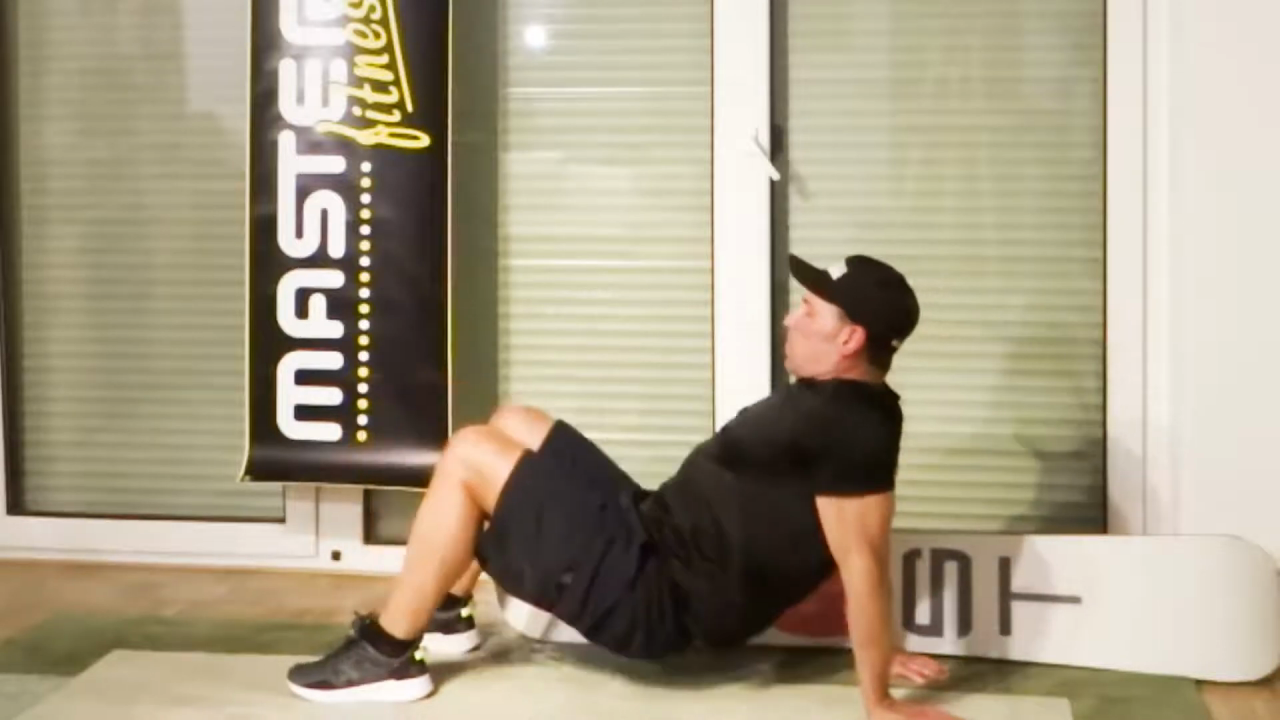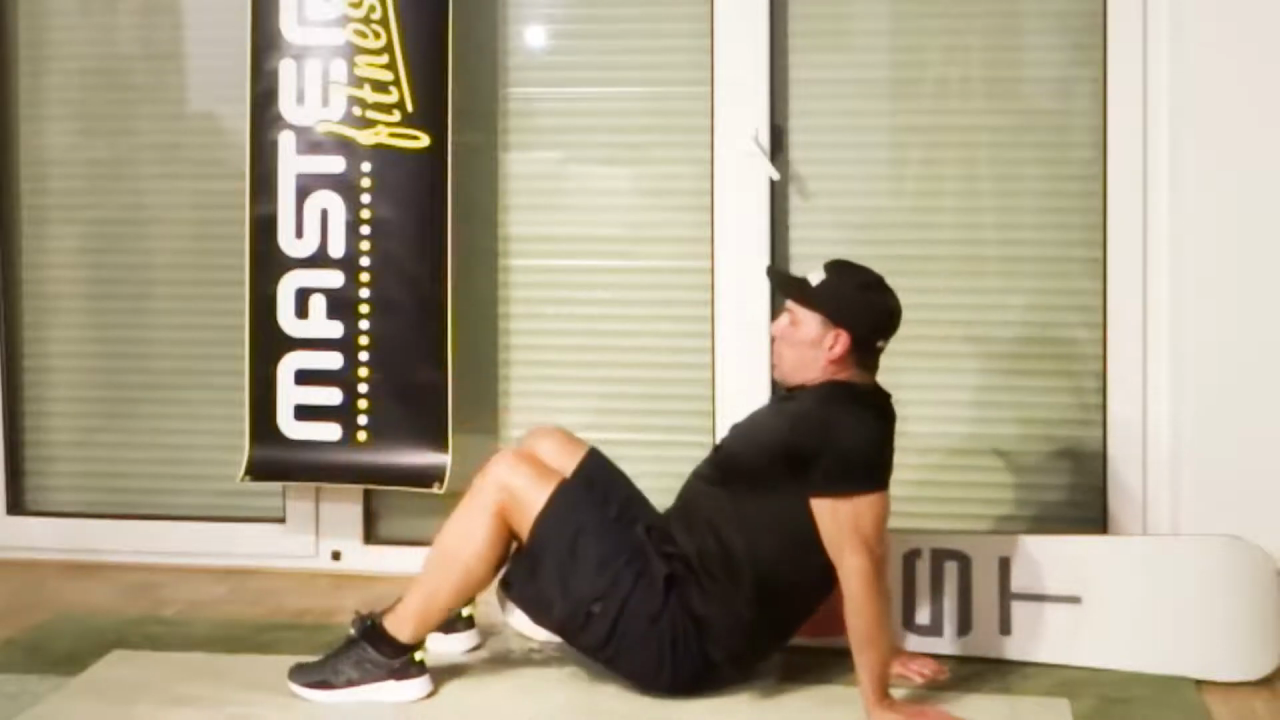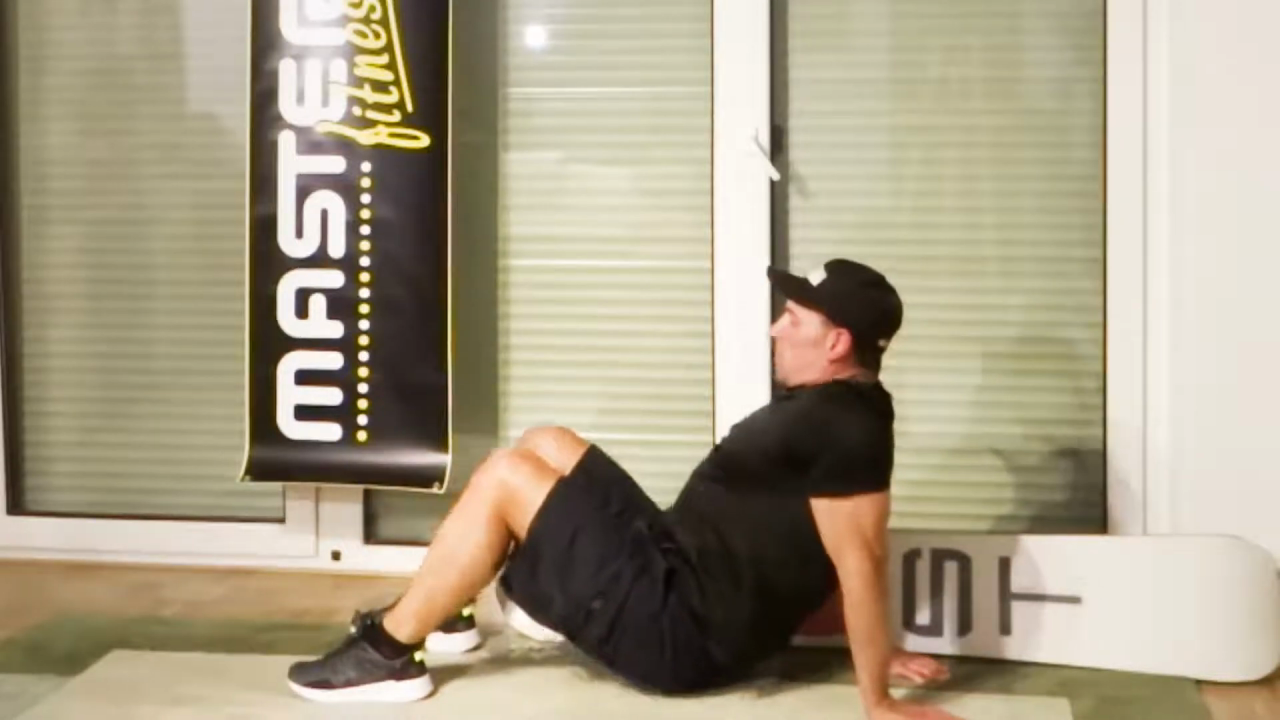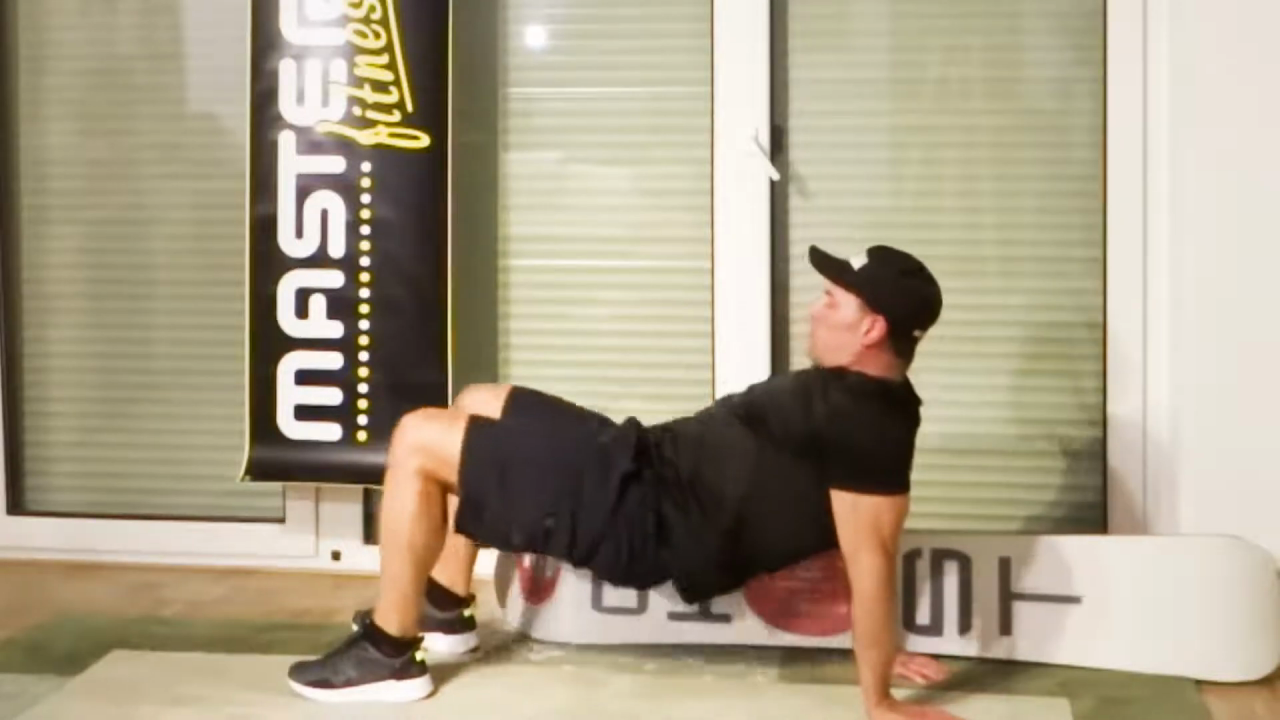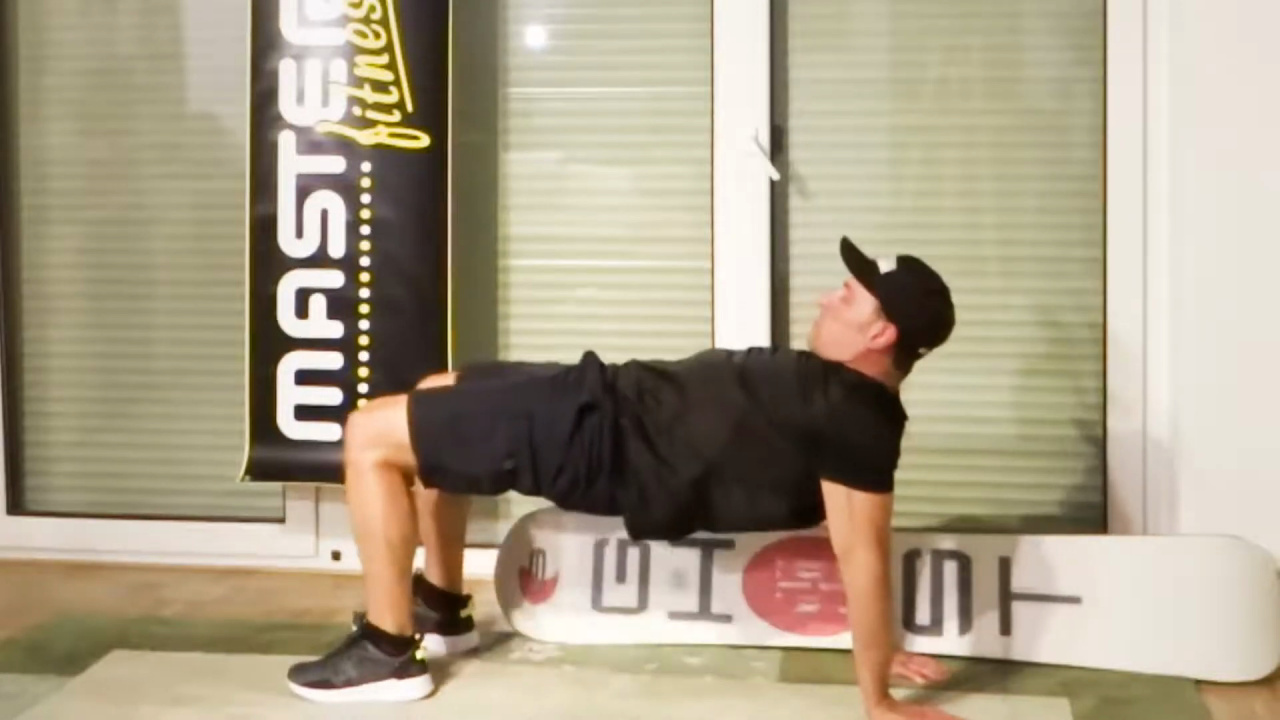
dt=0.5s
person 1, frame 1
left shoulder: (852, 424)
right shoulder: (836, 401)
left elbow: (862, 561)
right elbow: (853, 557)
left hip: (649, 592)
right hip: (650, 534)
left knee: (469, 454)
right knee: (511, 423)
left ankle: (387, 652)
right ankle: (442, 609)
person 1, frame 2
left shoulder: (843, 424)
right shoulder: (822, 403)
left elbow: (858, 561)
left hip: (675, 631)
right hip: (668, 564)
left knee: (507, 478)
right knee: (544, 446)
left ankle: (387, 653)
right ankle: (423, 611)
person 1, frame 3
left shoulder: (843, 425)
right shoulder: (824, 404)
left elbow: (859, 562)
left hip: (679, 628)
right hip: (672, 560)
left knee: (505, 476)
right knee: (546, 444)
left ankle: (389, 652)
right ankle: (429, 610)
person 1, frame 4
left shoulder: (866, 422)
right shoulder: (858, 397)
left elbow: (871, 558)
left hip: (640, 511)
right hip: (642, 470)
left knee: (417, 440)
right knee: (475, 405)
left ankle: (389, 651)
right ankle: (445, 608)
person 1, frame 5
left shoulder: (854, 420)
right shoulder: (846, 393)
left elbow: (862, 555)
left hip: (597, 437)
left knee: (371, 434)
right knee: (434, 401)
left ankle: (388, 648)
right ankle: (440, 607)
